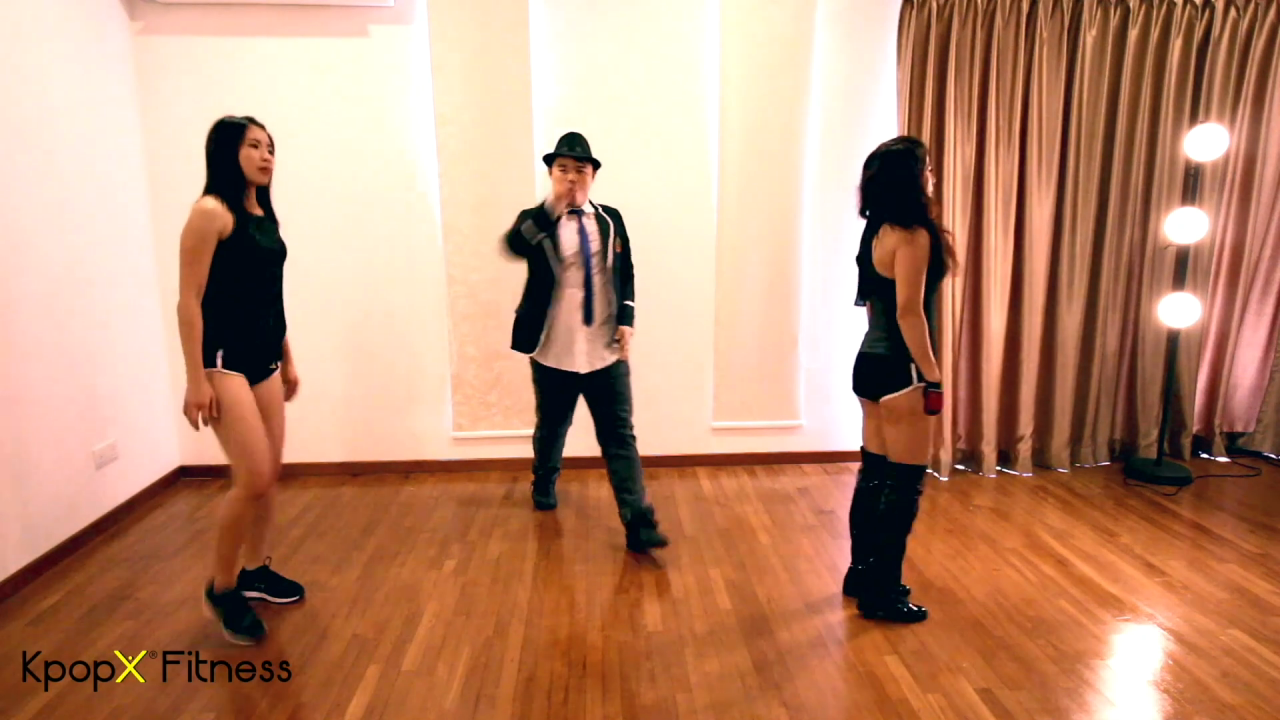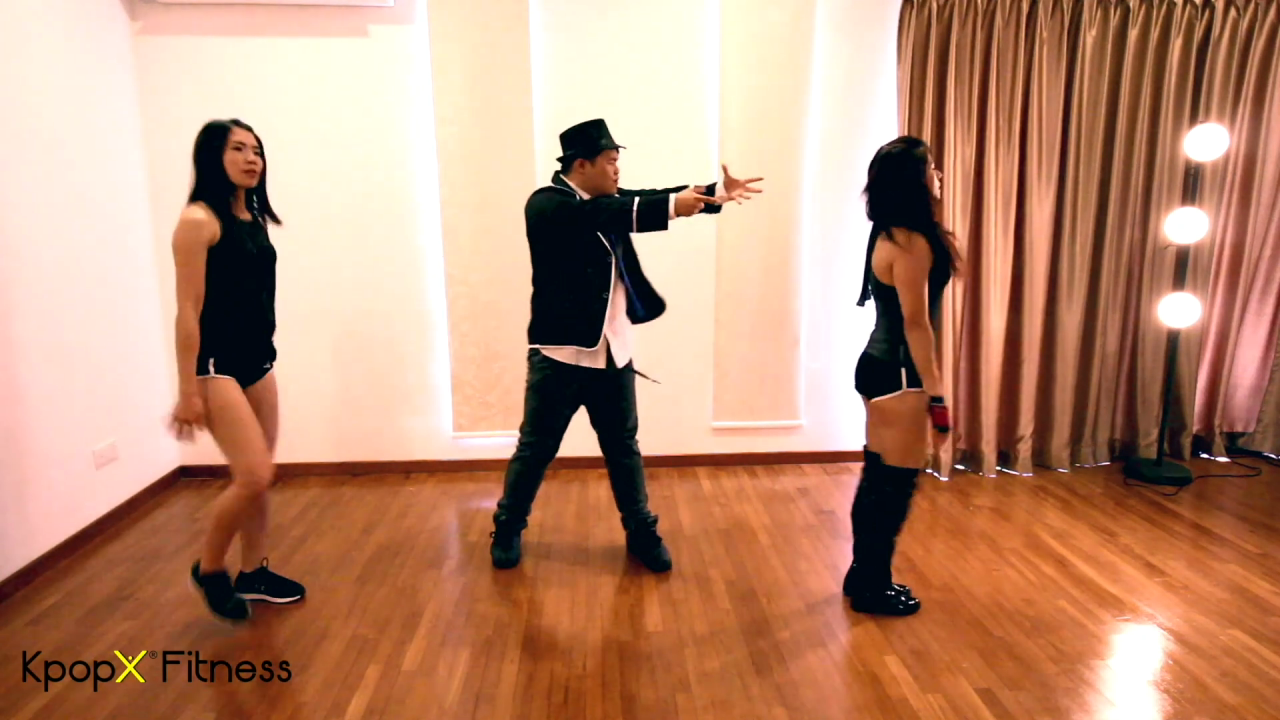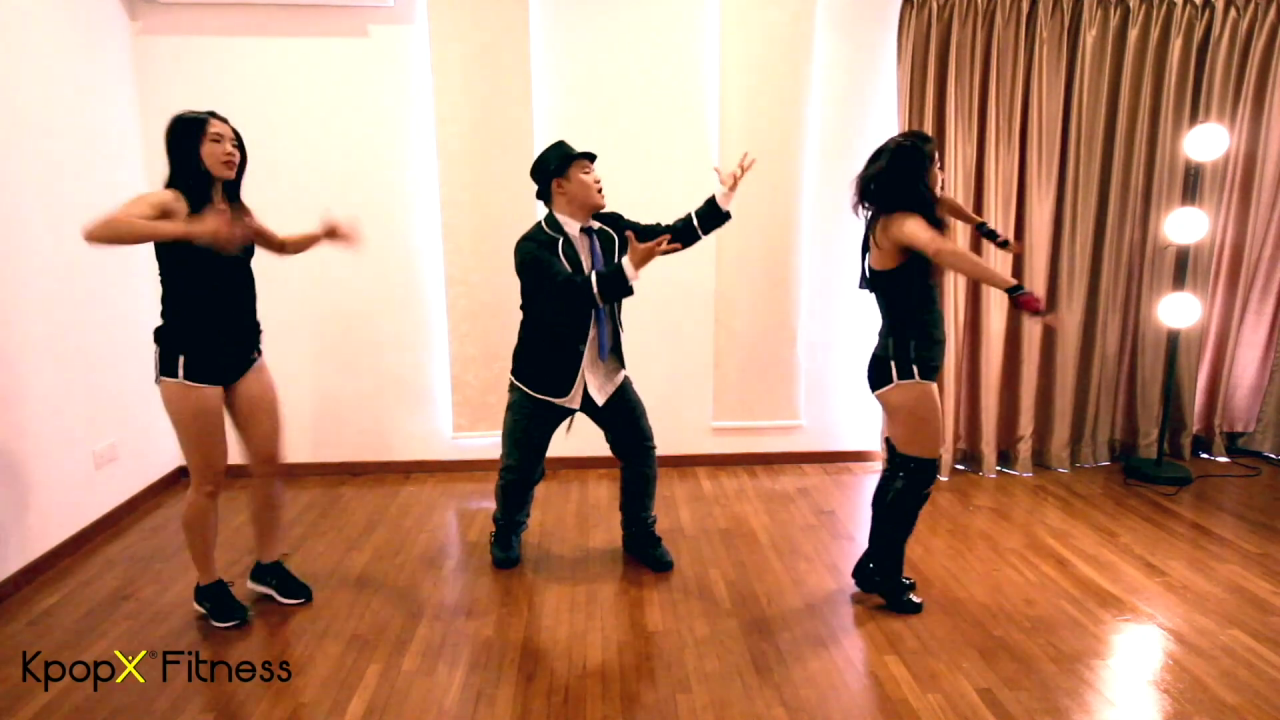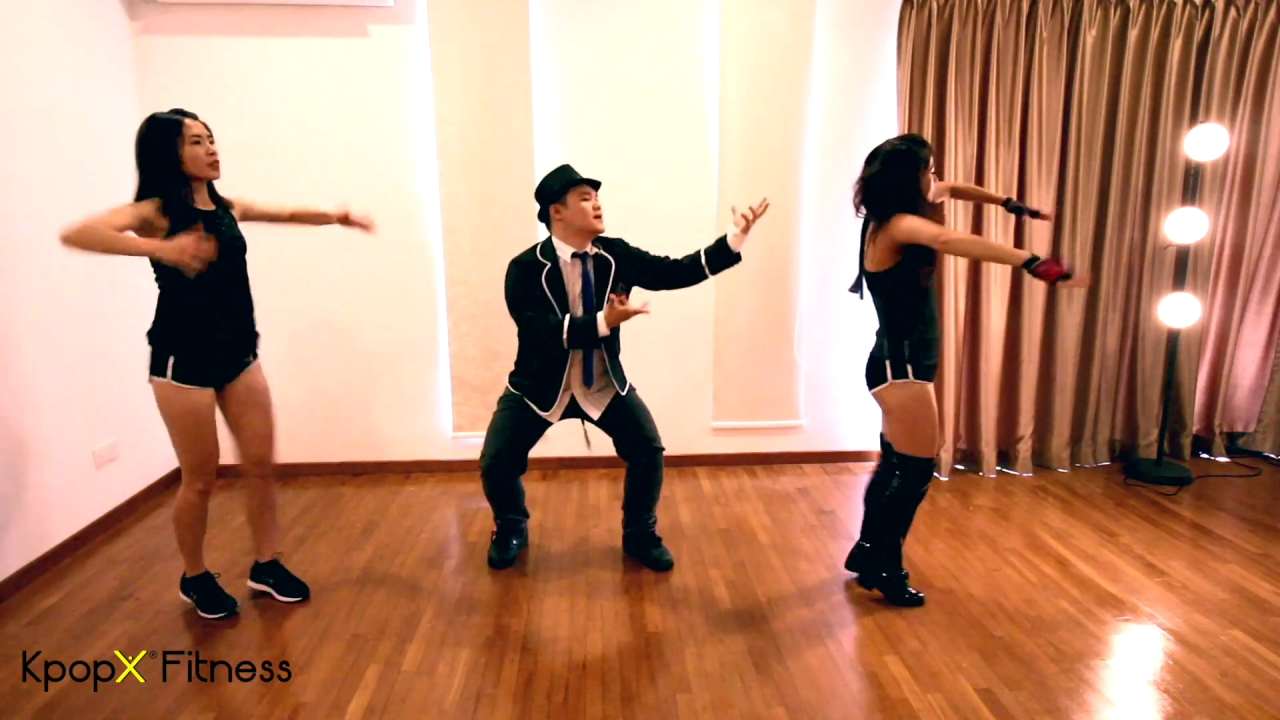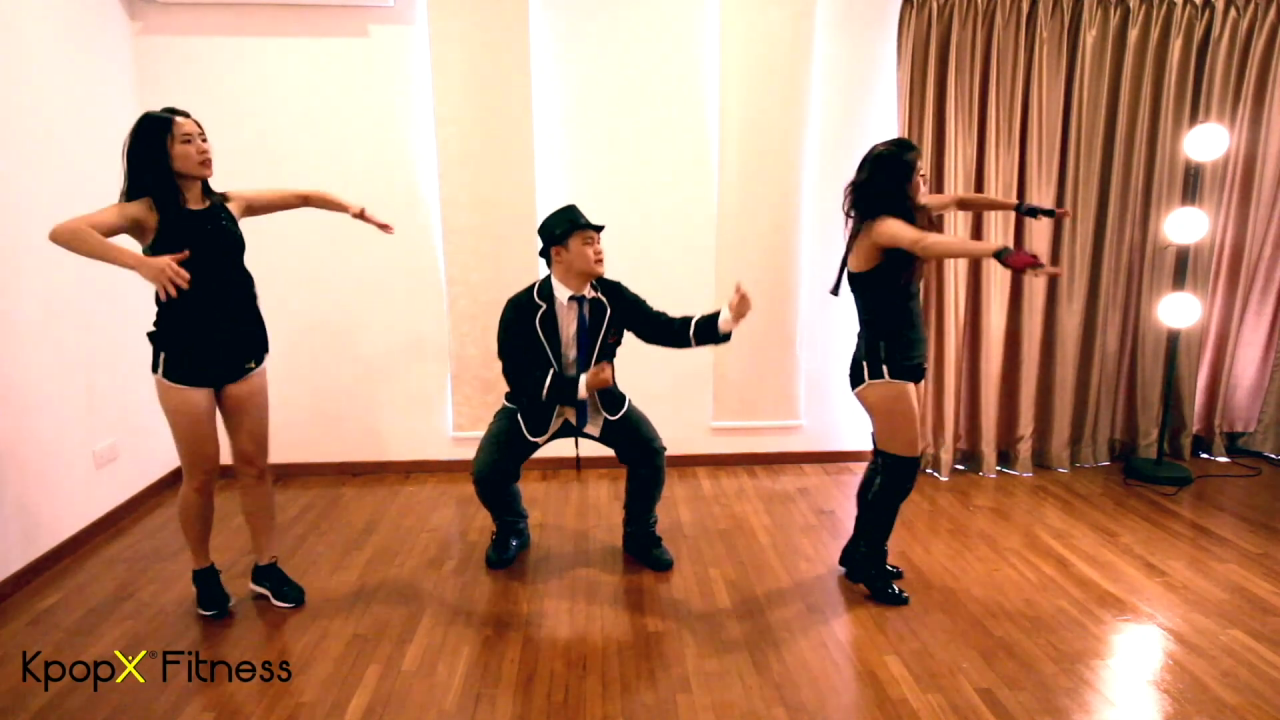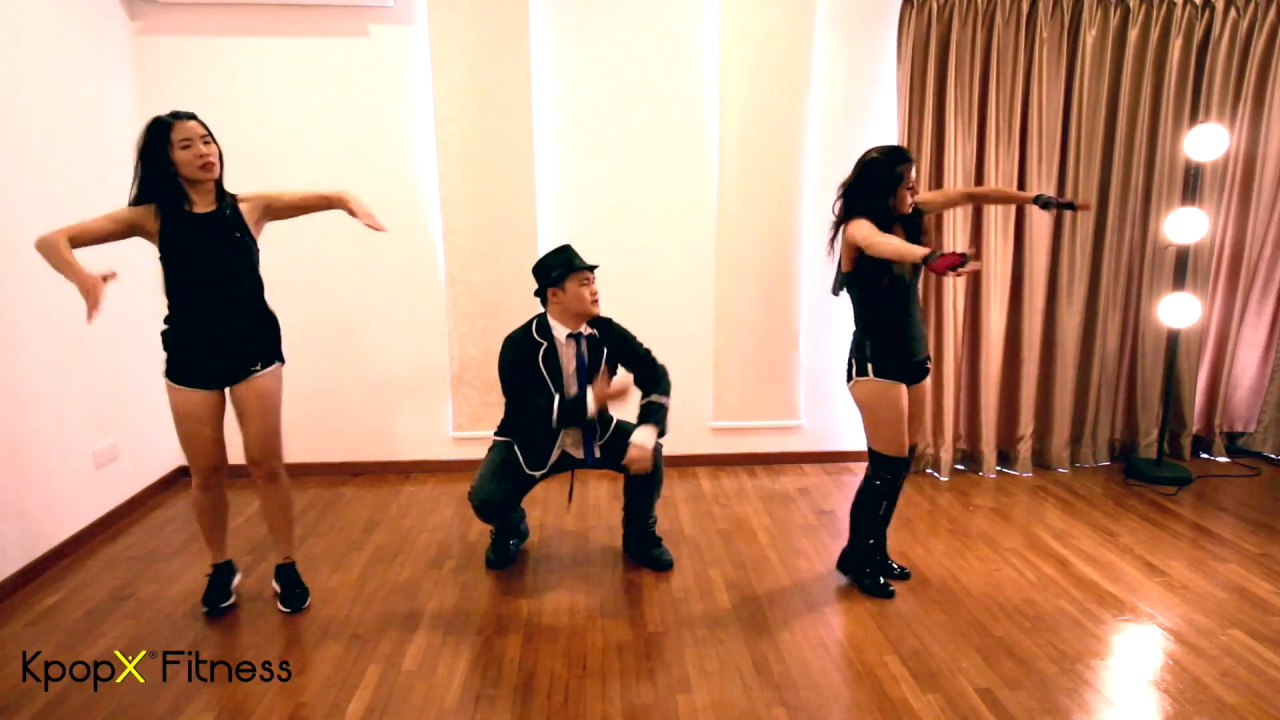
dt=0.5s
person 1, frame 1
left shoulder: (264, 216)
right shoulder: (211, 212)
right elbow: (189, 299)
left wrist: (287, 360)
right wrist: (195, 378)
left hip: (262, 362)
right hip: (223, 362)
left knee: (269, 475)
right knee: (255, 478)
left ankle: (253, 571)
right ankle: (223, 589)
person 1, frame 2
left shoulder: (254, 218)
right shoulder: (199, 220)
right elbow: (188, 308)
left wrist: (269, 354)
right wrist: (188, 389)
left hip: (256, 362)
right hip: (213, 366)
left knee: (262, 477)
right knee: (254, 476)
left ankle: (253, 572)
right ankle: (209, 569)
person 1, frame 3
left shoulder: (234, 212)
right shoulder: (169, 204)
left elbow: (283, 245)
right elbow: (98, 231)
left wrist: (321, 234)
right wrist: (190, 229)
left hip: (241, 354)
right hip: (188, 360)
left knee: (268, 464)
right knee: (209, 480)
left ankle: (268, 567)
right ankle: (208, 587)
person 1, frame 4
left shoulder: (228, 209)
right shoulder: (154, 212)
left elbow: (285, 214)
right elbow: (75, 235)
left wrist: (339, 216)
right wrist: (160, 250)
left hip: (238, 354)
right hip: (182, 360)
left knee: (260, 468)
right knee: (200, 480)
left ankle: (266, 568)
right ankle: (195, 579)
person 1, frame 5
left shoulder: (231, 204)
right shoulder: (144, 211)
left elbow: (303, 197)
right elbow: (63, 232)
left wrist: (352, 209)
right wrist: (141, 262)
left hip: (242, 352)
right hip: (183, 360)
left knee: (254, 466)
right knee: (200, 476)
left ankle: (266, 568)
right ankle: (203, 572)
person 1, frame 6
left shoulder: (249, 207)
right shoulder: (152, 215)
left elbow: (327, 200)
right elbow: (50, 242)
left wrist: (351, 204)
right wrist: (84, 276)
left hip: (256, 352)
right hip: (190, 361)
left knee: (266, 469)
right knee: (206, 475)
left ankle: (284, 569)
right ankle: (222, 567)
person 2, frame 1
left shoulder: (882, 229)
right shoulder: (912, 235)
right elbow: (909, 311)
right wrist: (932, 379)
left hip: (871, 363)
right hip: (897, 369)
left knee: (877, 474)
right knee: (905, 484)
left ankle: (864, 574)
right ankle: (883, 594)
person 2, frame 2
left shoulder: (894, 235)
right shoulder: (909, 242)
right elbow: (914, 320)
right wrist: (934, 393)
left hip: (881, 366)
right hip: (896, 372)
left knee: (879, 475)
right knee: (898, 483)
left ankle: (864, 572)
right ankle: (873, 588)
person 2, frame 3
left shoulder: (905, 217)
right shoulder: (896, 222)
left elbow: (942, 204)
right elbow: (943, 251)
left wrist: (985, 230)
right wrist: (1013, 288)
left hip: (911, 363)
right hip: (903, 365)
left knee: (904, 471)
right knee: (915, 474)
left ankle: (876, 563)
right ankle: (883, 575)
person 2, frame 4
left shoulder: (907, 218)
right shoulder: (895, 224)
left elbow: (952, 189)
right elbow: (954, 241)
left wrist: (1009, 202)
right wrist: (1031, 262)
left hip: (912, 364)
right hip: (898, 367)
left knee: (895, 465)
right knee: (914, 471)
left ankle: (868, 550)
right ankle: (882, 572)
person 2, frame 5
left shoulder: (899, 220)
right shoulder: (878, 228)
left elbow: (956, 199)
right elbow: (929, 245)
left wrist: (1021, 209)
right wrist: (1001, 253)
left hip: (904, 362)
right hip: (882, 365)
left knee: (890, 464)
right knee: (901, 469)
left ankle: (860, 551)
right ankle: (867, 565)
person 2, frame 6
left shoulder: (905, 216)
right shoulder: (857, 228)
left elbow: (965, 195)
right elbow: (879, 243)
left wrist: (1032, 199)
right wrist: (933, 258)
left hip: (913, 359)
right hip: (875, 364)
left knee: (902, 463)
right knee: (889, 465)
left ankle: (872, 552)
right ankle: (856, 559)
person 3, frame 1
left shoulder: (612, 221)
right shoulder: (535, 219)
left elbow: (625, 274)
right elbow: (515, 245)
left wrist: (626, 320)
right wrist: (551, 208)
left hip: (606, 350)
right hip: (553, 352)
left knee: (619, 436)
right knee: (551, 428)
left ankle: (639, 523)
right ankle: (545, 480)
person 3, frame 2
left shoulder: (605, 201)
right shoulder: (547, 204)
left elbow: (645, 204)
right elbow: (605, 215)
left wrist: (718, 193)
right wrist: (672, 207)
left hip: (612, 349)
right hip: (562, 351)
left knee: (623, 445)
right knee: (537, 447)
left ankle: (641, 532)
right ankle: (508, 529)
person 3, frame 3
left shoulder: (610, 228)
right shoulder: (534, 246)
left elbow: (671, 236)
right elbow: (572, 294)
left wrist: (723, 197)
right wrist: (629, 269)
left hip: (605, 373)
right hip: (546, 378)
left knee: (640, 449)
right knee: (520, 467)
left ankle: (639, 535)
right ankle: (508, 531)
person 3, frame 4
left shoulder: (615, 255)
right shoulder: (526, 268)
left elbow: (676, 272)
right elbow: (540, 332)
left wrist: (734, 240)
right wrist: (602, 322)
left hip: (604, 383)
right hip: (539, 386)
left knee: (648, 450)
right knee: (497, 463)
left ankle: (639, 535)
right ankle: (511, 531)
person 3, frame 5
left shoulder: (613, 296)
right shoulder: (522, 308)
left elbow: (665, 329)
right elbow: (518, 376)
left wrist: (725, 319)
right wrist: (581, 384)
left hip: (602, 402)
right hip: (535, 407)
left knee: (649, 452)
right knee: (488, 472)
left ankle: (640, 536)
right ankle: (512, 531)
person 3, frame 6
left shoulder: (606, 332)
right shoulder: (520, 344)
left elbow: (654, 374)
right elbow: (525, 412)
left wrist: (645, 434)
right wrist: (590, 400)
left hip: (593, 436)
right hip: (532, 443)
left knee: (648, 456)
right knee: (486, 499)
left ankle: (640, 536)
right ankle: (511, 532)
